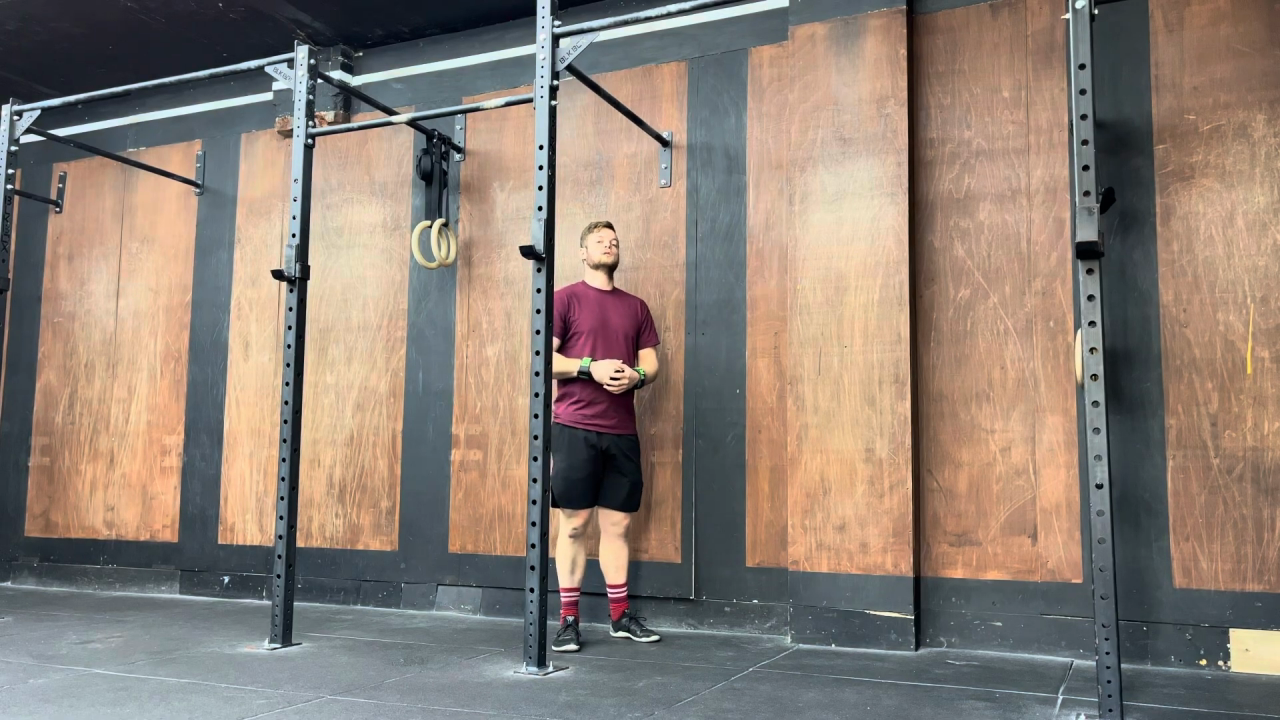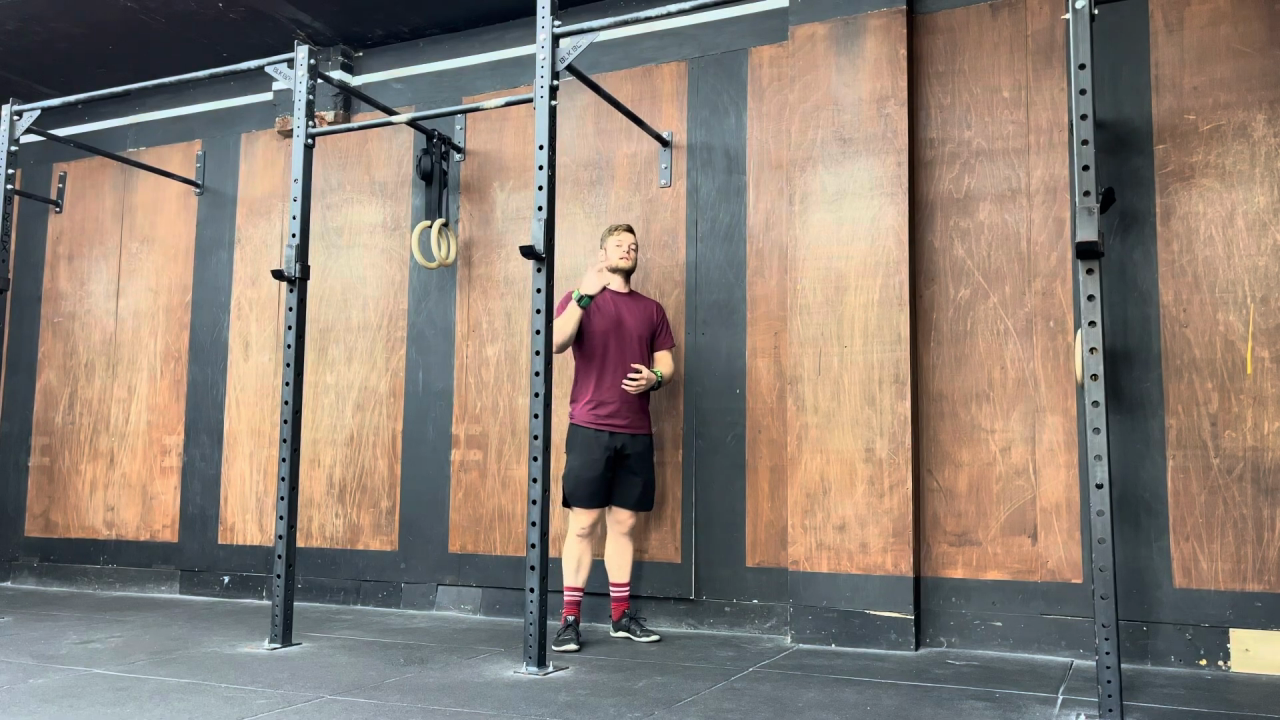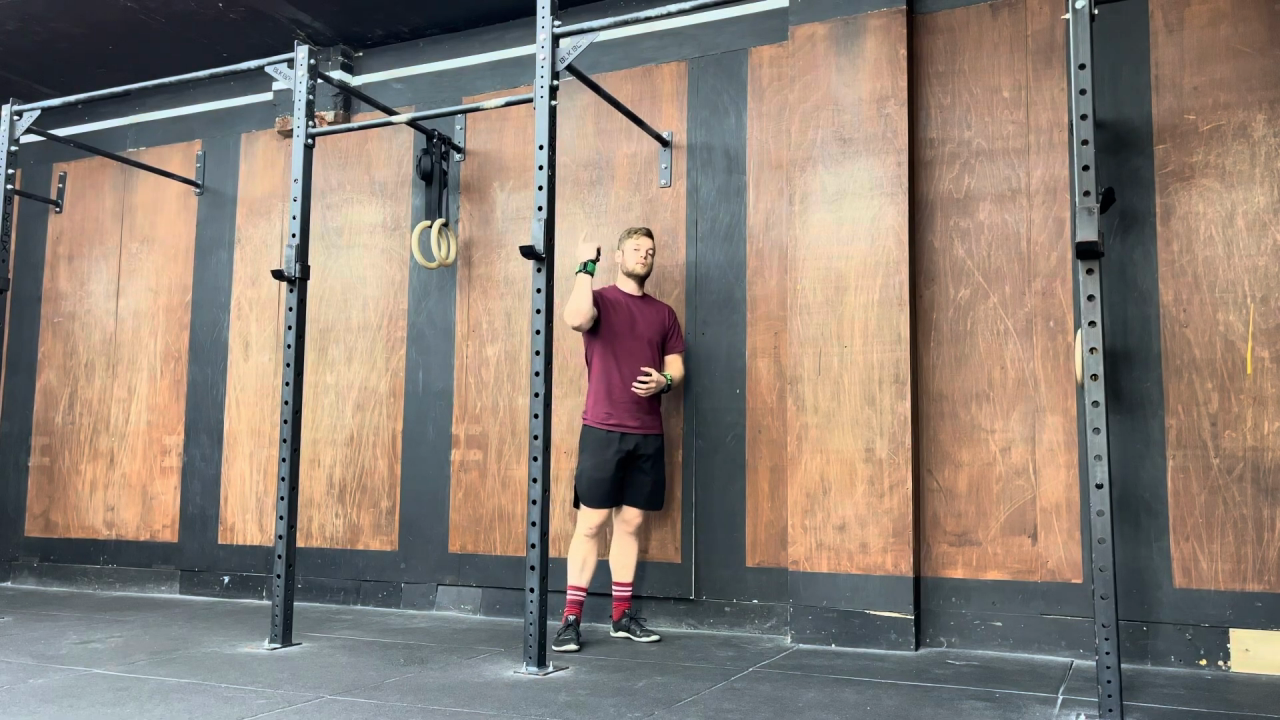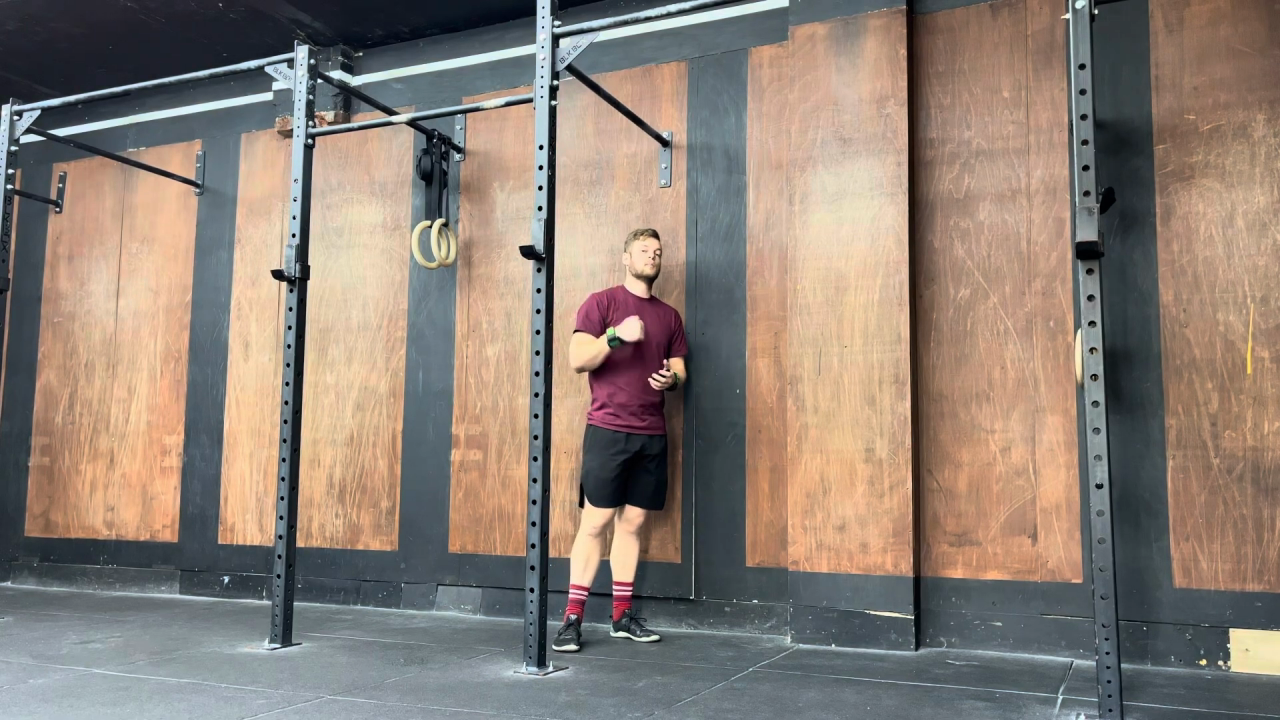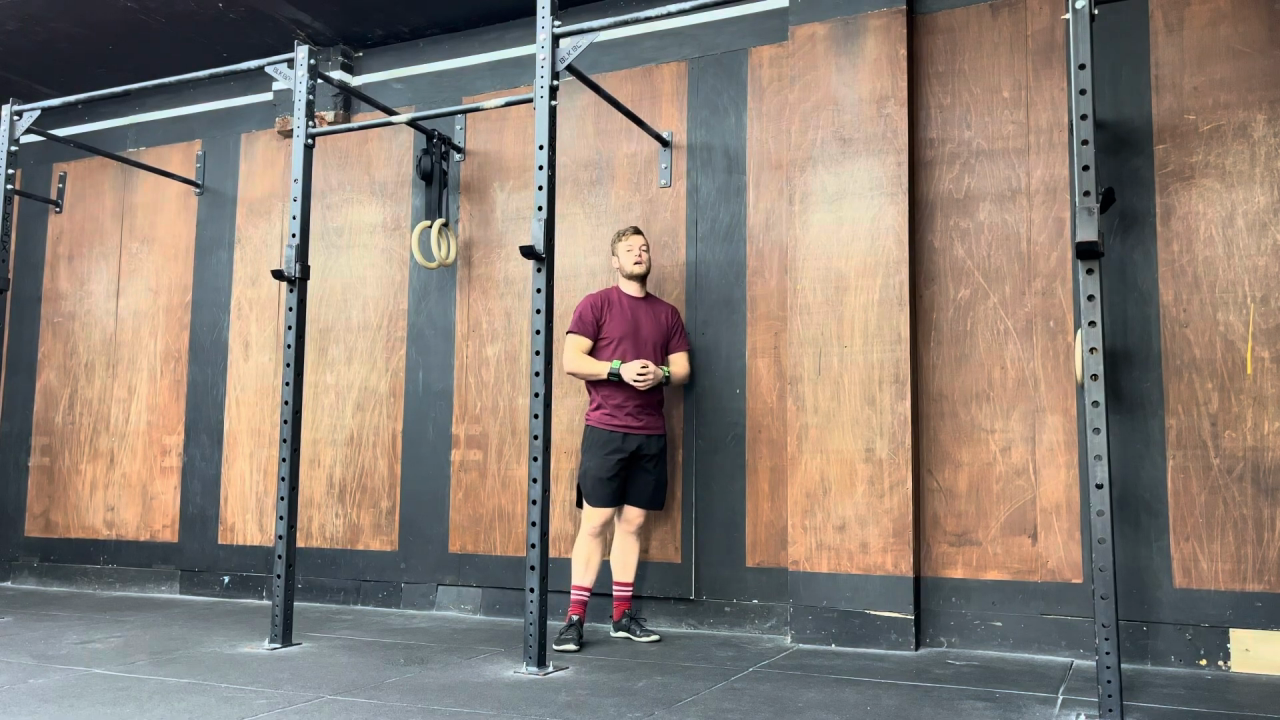
dt=0.4s
person 1, frame 1
left shoulder: (636, 306)
right shoulder: (565, 299)
left elbow: (651, 362)
left wrist: (637, 376)
right wrist: (590, 368)
left hip: (622, 432)
right hip: (575, 429)
left knee: (617, 525)
right knee: (574, 524)
left ankle: (621, 615)
right ankle: (569, 620)
person 1, frame 2
left shoulder: (651, 309)
right shoulder: (580, 298)
left elbow: (667, 364)
right elbow: (557, 341)
left wrist: (653, 378)
right wrist: (583, 295)
left hip: (636, 433)
right hip: (590, 428)
left knee: (623, 523)
right knee: (583, 523)
left ankle: (622, 615)
right ankle: (570, 619)
person 1, frame 3
left shoulder: (664, 313)
right shoulder: (599, 299)
left elbow: (677, 367)
right elbow: (575, 319)
left wrist: (664, 381)
right wrist: (586, 267)
left hip: (648, 434)
right hip: (603, 429)
left knee: (630, 523)
right knee: (591, 523)
left ankle: (623, 615)
right ankle: (571, 618)
person 1, frame 4
left shoulder: (669, 315)
right shoulder: (601, 302)
left elbow: (680, 370)
right elbow: (578, 358)
left wrist: (672, 378)
right wrist: (617, 336)
left hip: (652, 434)
right hip: (609, 429)
left knee: (632, 522)
right knee: (596, 521)
left ankle: (622, 615)
right ankle: (572, 617)
person 1, frame 5
left shoulder: (667, 312)
right shoulder: (596, 304)
left elbow: (683, 369)
right elbow: (571, 361)
left wrist: (661, 375)
right wrist: (619, 369)
left hip: (650, 435)
right hip: (605, 430)
left knee: (631, 523)
right knee: (596, 523)
left ankle: (622, 615)
right ankle: (574, 618)
